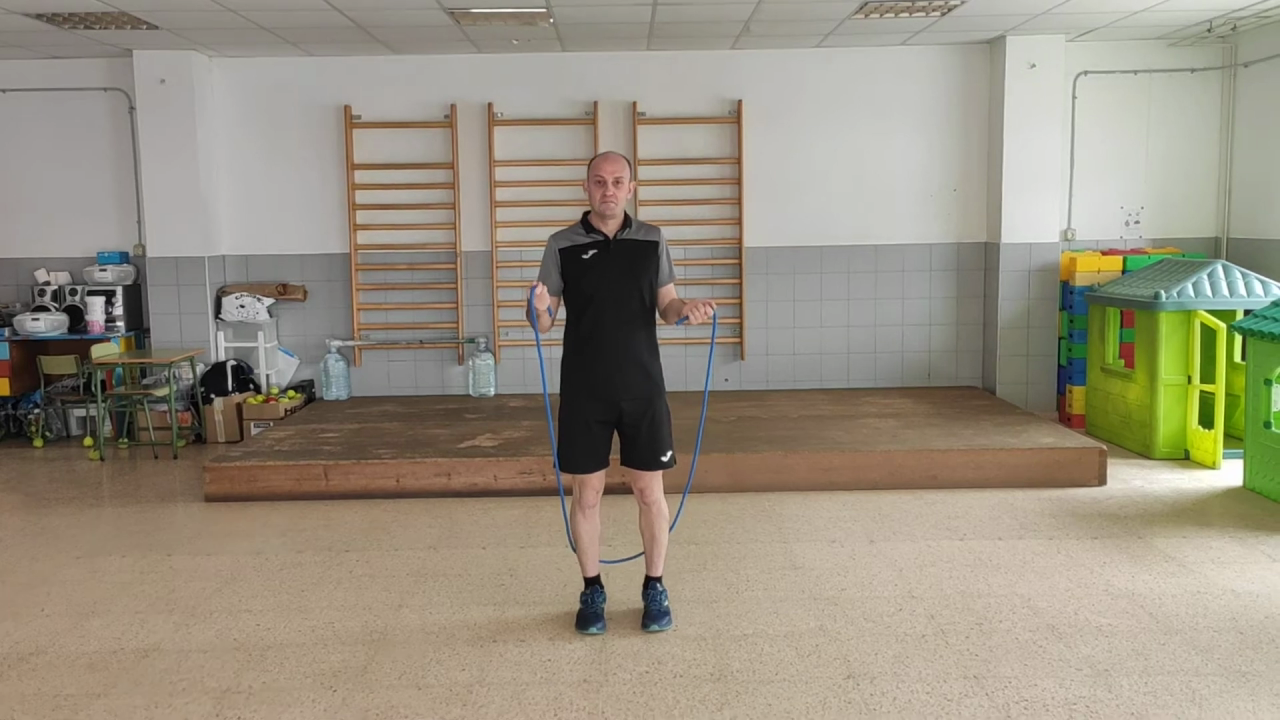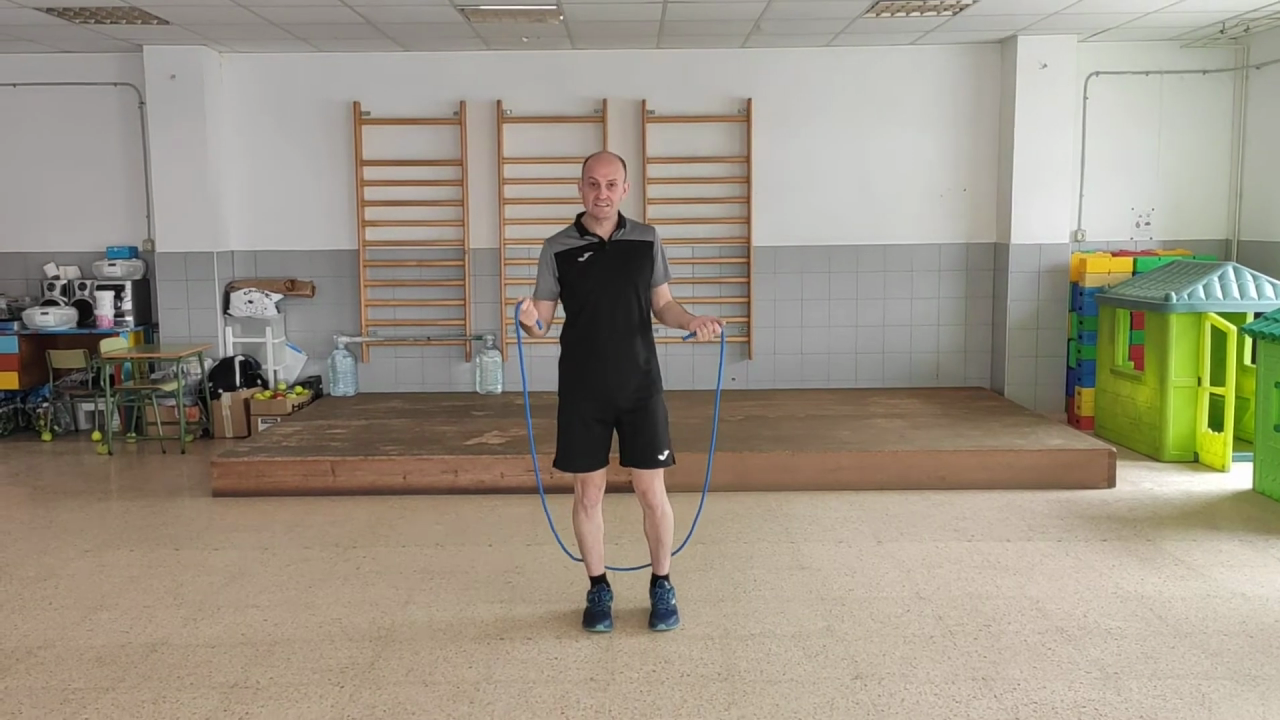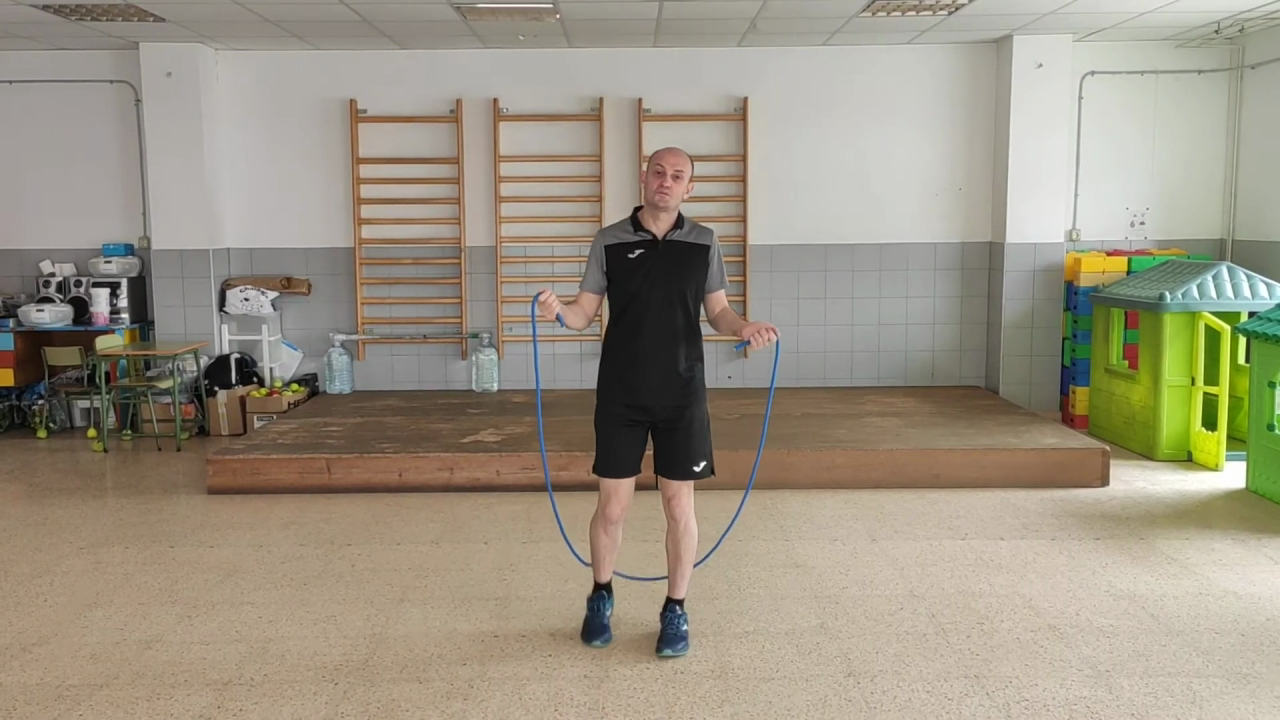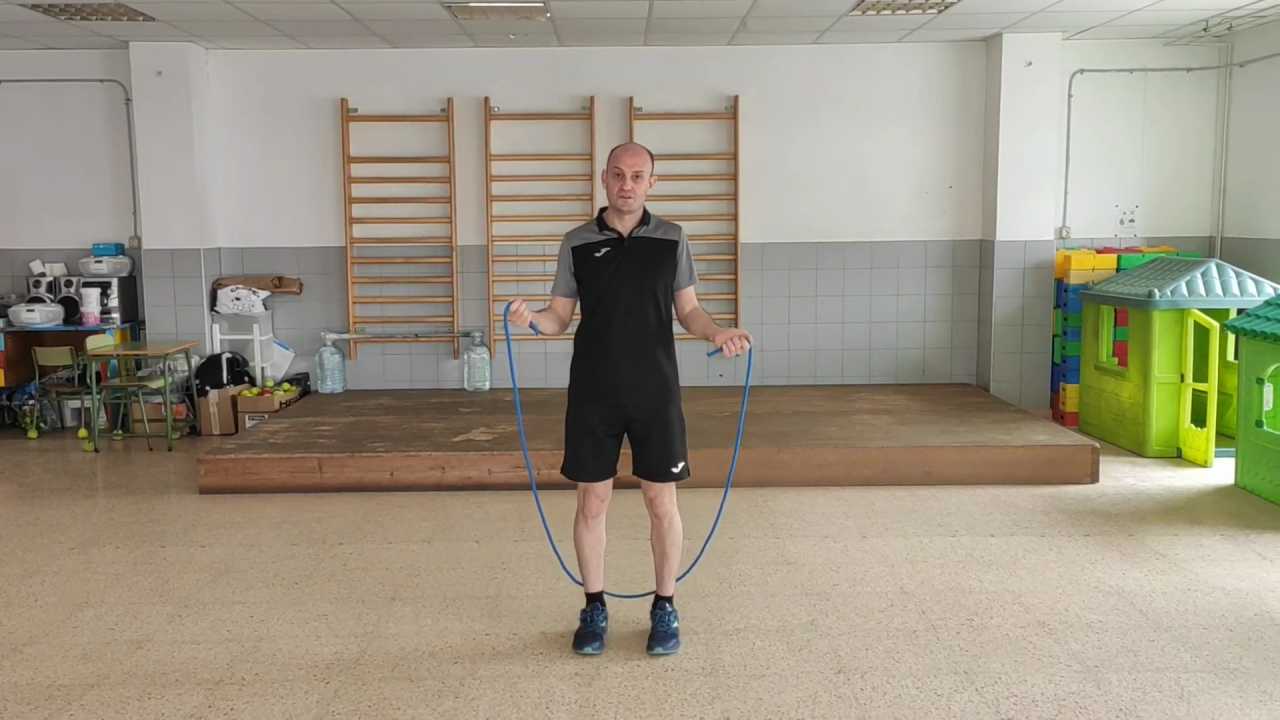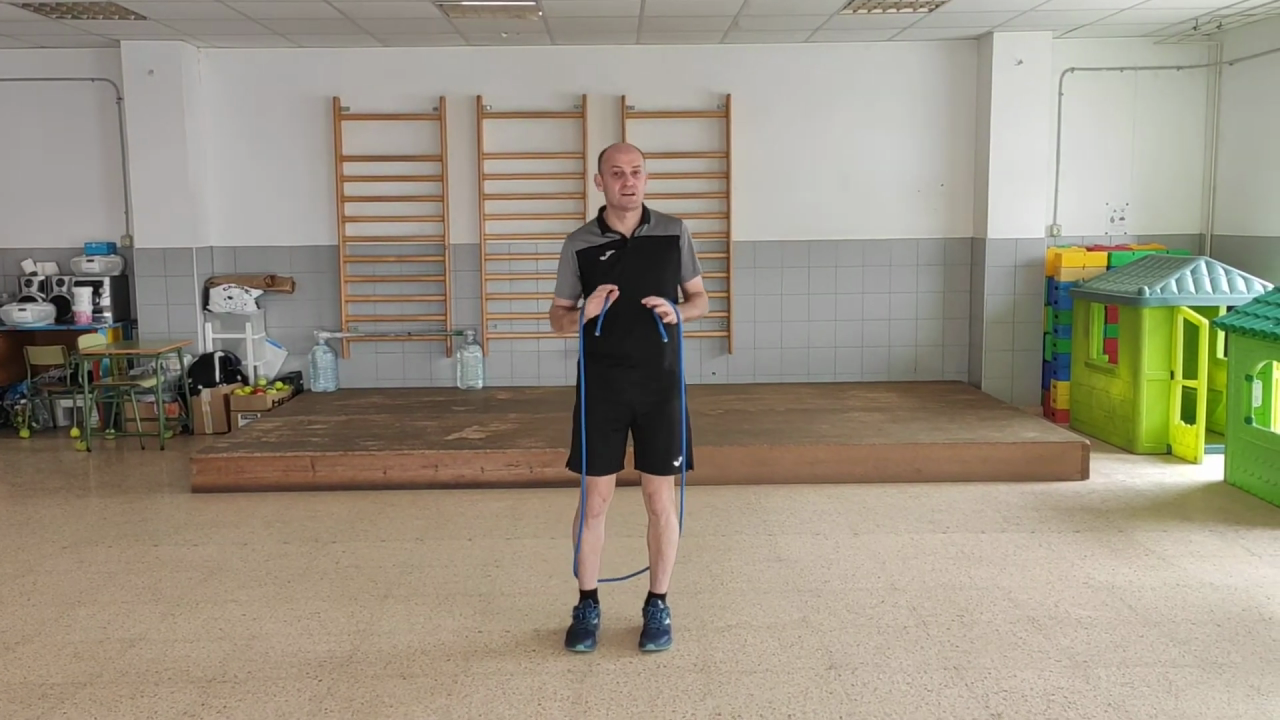
dt=1s
person 1, frame 1
left shoulder: (652, 239)
right shoulder: (562, 245)
left elbow: (665, 305)
right elbow: (543, 322)
left wrist: (686, 307)
right wrist: (538, 308)
left hip: (643, 388)
right hip: (584, 391)
left knee: (650, 490)
right knee: (586, 493)
left ankle: (654, 587)
right ankle: (592, 590)
person 1, frame 2
left shoulder: (647, 240)
right shoulder: (558, 248)
left elbow: (662, 304)
right elbow: (543, 319)
left wrist: (691, 320)
right wrist: (528, 319)
left hip: (640, 387)
right hip: (583, 391)
left knee: (652, 491)
right knee: (588, 492)
left ankle: (661, 585)
right ankle: (598, 589)
person 1, frame 3
left shoulder: (704, 242)
right shoulder: (610, 241)
left elbow: (717, 311)
right elbow: (585, 313)
left wrist: (743, 327)
right wrist: (557, 309)
left hip: (682, 395)
right hip: (621, 395)
left knee: (679, 504)
right knee: (613, 505)
left ankle: (675, 610)
right ankle: (601, 594)
person 1, frame 4
left shoulder: (672, 238)
right shoulder: (576, 243)
left elbow: (688, 310)
right elbow: (560, 318)
left wrist: (718, 332)
right wrist: (530, 318)
left hip: (656, 391)
right hip: (593, 393)
left knee: (662, 502)
right knee: (592, 501)
left ankle: (664, 608)
right ankle: (594, 608)
person 1, frame 5
left shoulder: (673, 232)
right shoulder: (579, 244)
left elbow: (700, 299)
right elbow: (557, 317)
left wrist: (676, 311)
right wrist: (585, 313)
left hip: (660, 386)
right hip: (601, 387)
left knee: (660, 498)
right knee: (595, 498)
left ankle: (657, 605)
right ankle: (587, 605)
